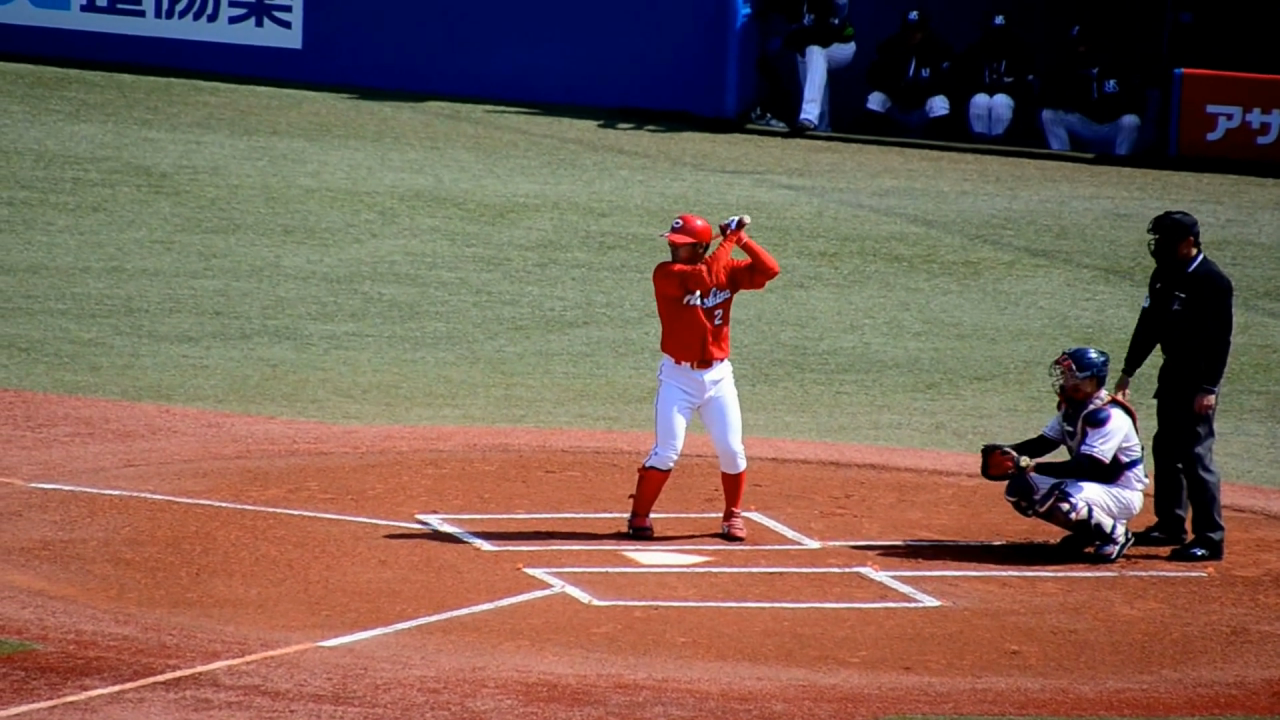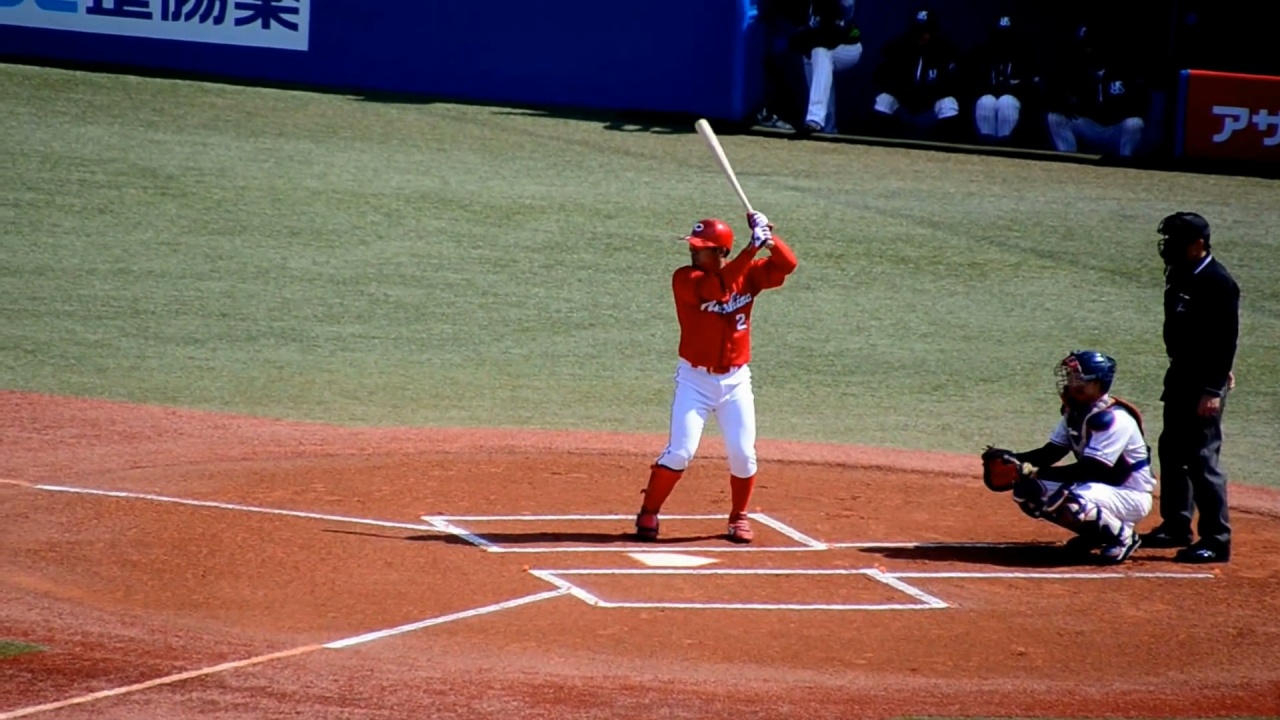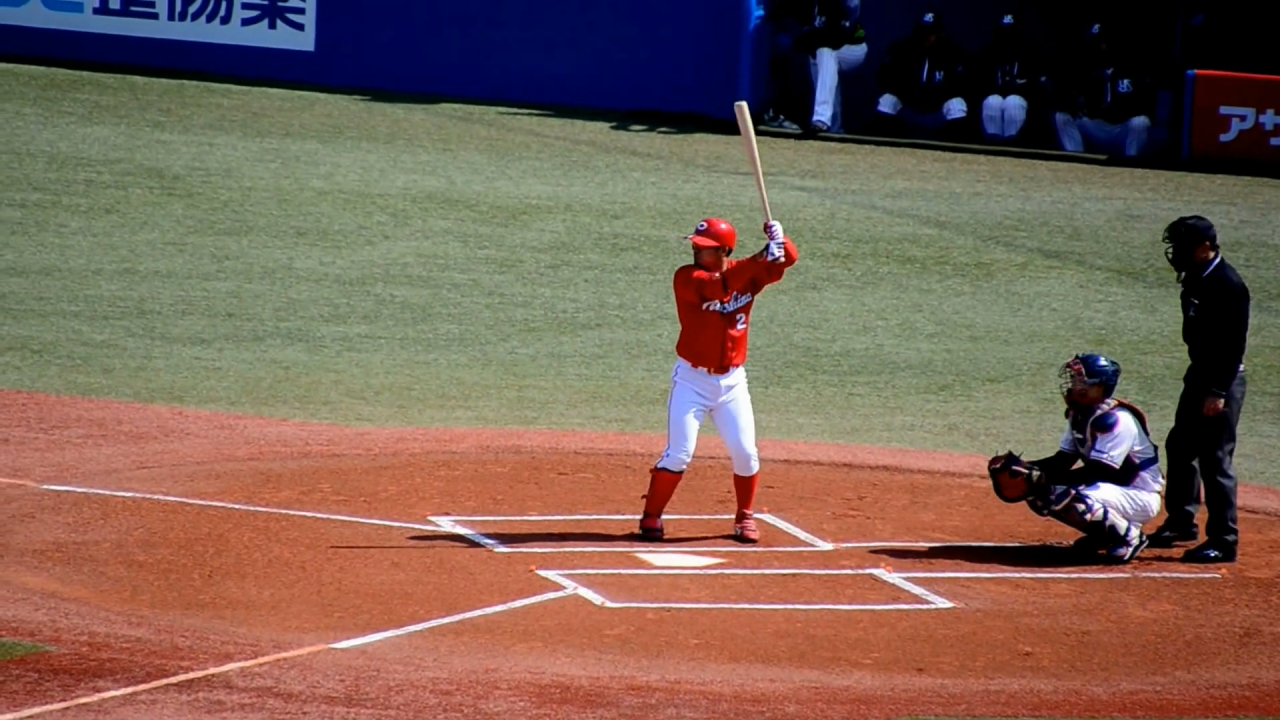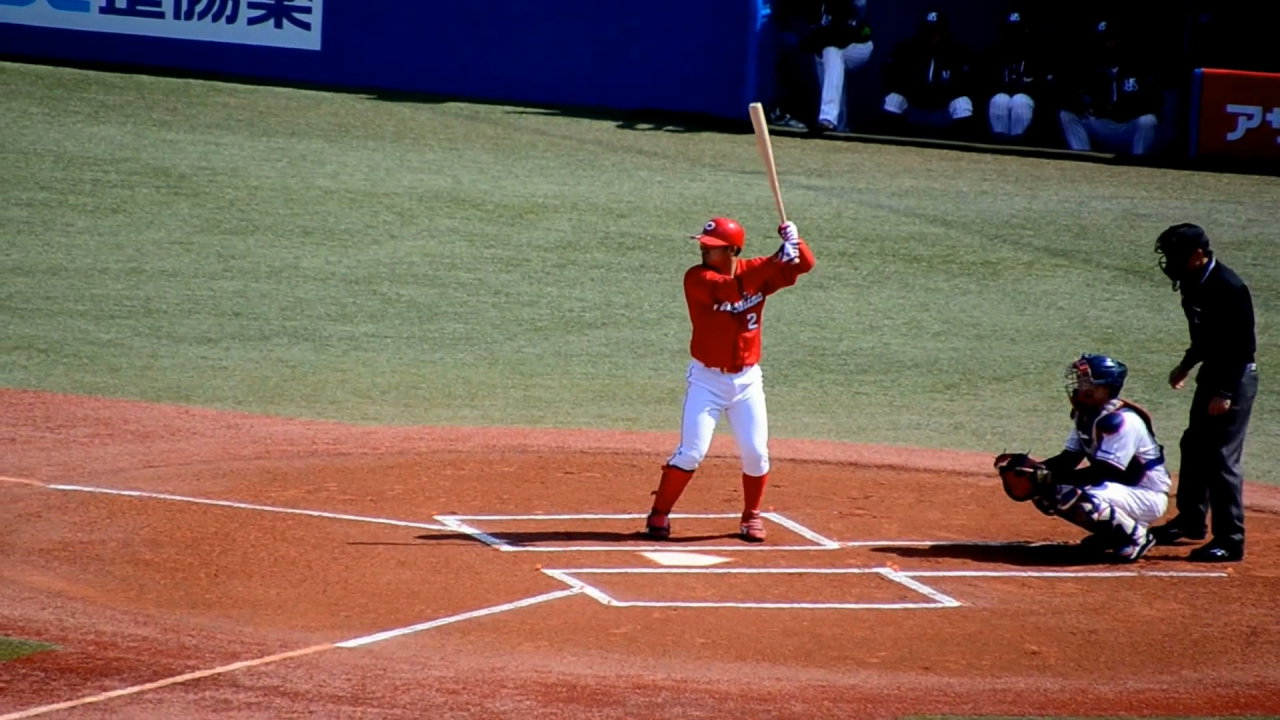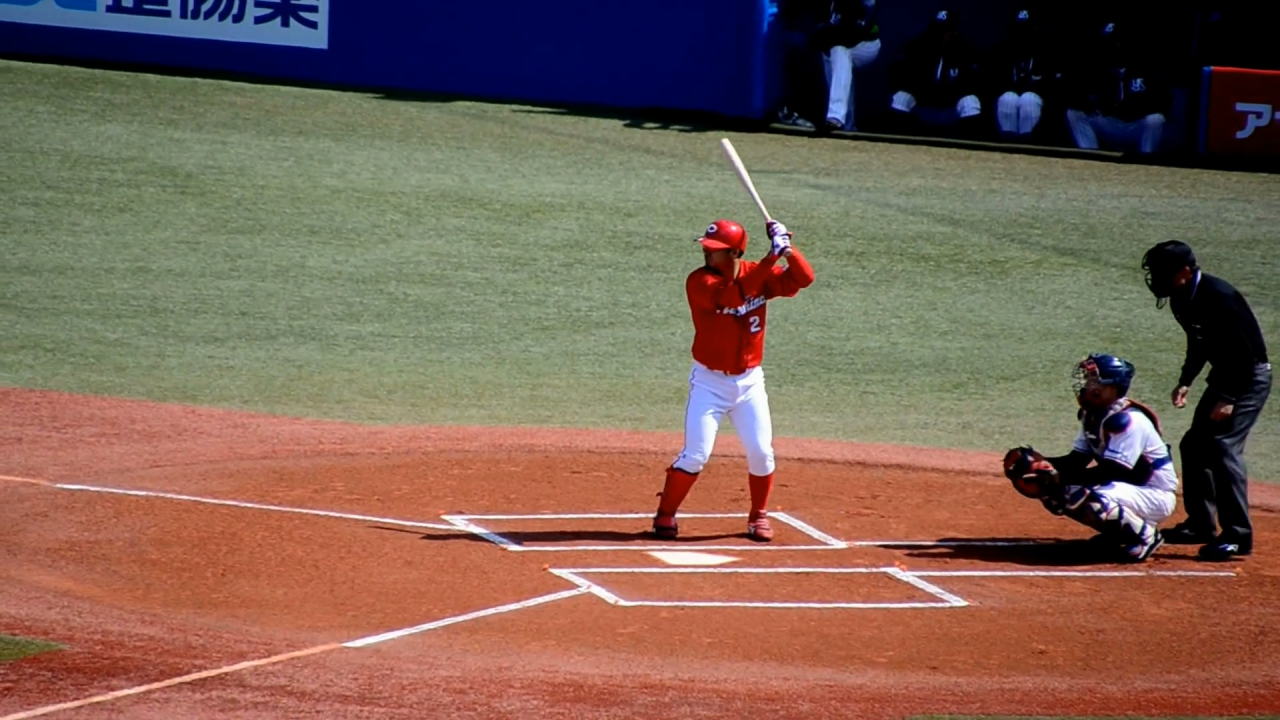
dt=0.3s
person 1, frame 1
left shoulder: (1213, 281)
right shoulder: (1164, 274)
left elbow: (1220, 338)
right elbow: (1150, 323)
left wrist: (1208, 388)
right wrist: (1128, 369)
left hip: (1197, 379)
right hip: (1172, 372)
left knee: (1195, 454)
right knee: (1166, 449)
left ankle: (1210, 539)
right ankle: (1170, 525)
person 1, frame 2
left shoulder: (1218, 283)
right shoulder: (1179, 274)
left elbow: (1226, 340)
left wrist: (1212, 390)
left hip: (1203, 381)
right hip: (1178, 375)
left knee: (1202, 458)
right knee: (1171, 452)
left ankle: (1216, 540)
right ankle: (1176, 527)
person 1, frame 3
left shoulder: (1228, 284)
right shoulder: (1195, 277)
left elbow: (1235, 342)
left wrist: (1219, 391)
left hip: (1221, 382)
right hip: (1199, 375)
left knee: (1215, 459)
right knee: (1180, 447)
left ankle: (1224, 541)
right ankle: (1181, 521)
person 1, frame 4
left shoulder: (1228, 287)
right shoulder: (1192, 284)
left elbow: (1242, 344)
left wrist: (1225, 392)
right wrist: (1187, 365)
left hip: (1235, 379)
right hip: (1212, 375)
left knee: (1222, 455)
right knee: (1194, 445)
left ankle: (1230, 541)
right ankle: (1192, 520)
person 1, frame 5
left shoulder: (1220, 297)
right shoulder: (1183, 299)
left elbow: (1245, 350)
left wrist: (1228, 398)
right wrist: (1186, 380)
left hip: (1248, 378)
right hip: (1223, 376)
left knee: (1223, 445)
right knee: (1194, 446)
left ankle: (1237, 534)
right ankle: (1201, 524)
person 2, frame 1
left shoulder: (727, 271)
right shoulder: (665, 273)
left elbow: (770, 270)
right elbow: (703, 276)
left wrist: (740, 237)
right wrist: (730, 237)
left hip: (718, 375)
right hip: (678, 376)
left knee: (731, 450)
right knee: (667, 451)
left ankle: (733, 515)
right ankle: (640, 515)
person 2, frame 2
left shoulder: (748, 273)
right shoulder: (684, 278)
left elbow: (787, 263)
right elbow: (716, 287)
left wrist: (766, 232)
right wrist: (751, 249)
left hip: (736, 380)
right hip: (694, 379)
left knee: (743, 454)
right knee: (680, 451)
left ankle: (739, 518)
right ankle: (648, 513)
person 2, frame 3
left shoulder: (747, 272)
right shoulder: (686, 276)
left elbow: (789, 258)
right elbow: (720, 287)
left wrist: (778, 237)
right wrist: (760, 257)
left hip: (732, 380)
right hip: (693, 379)
left knee: (745, 452)
right knee: (679, 453)
left ankle: (744, 517)
right ankle: (651, 516)
person 2, frame 4
left shoulder: (756, 270)
right shoulder: (697, 277)
left elbow: (804, 264)
right elbow: (731, 289)
left wrist: (793, 241)
right wrist: (775, 258)
left hip: (747, 379)
right hip: (707, 378)
left knee: (755, 453)
right knee: (691, 452)
left ankle: (751, 517)
right ankle: (659, 513)
person 2, frame 5
left shoulder: (758, 273)
right shoulder: (698, 281)
left elbow: (804, 278)
right elbow: (733, 295)
left wrist: (786, 244)
right wrist: (771, 257)
left hip: (749, 381)
right hip: (709, 381)
left knee: (761, 453)
right knee: (696, 454)
left ankle: (758, 517)
right ankle: (665, 514)
person 3, frame 1
left shoulder: (1109, 416)
right shoulder: (1071, 407)
left elbow: (1084, 466)
right elbow: (1044, 443)
left wrist: (1029, 465)
right wrist: (1008, 451)
left hip: (1121, 493)
right hip: (1089, 484)
left knee: (1060, 502)
right knee: (1019, 489)
left ankle: (1115, 533)
right ankle: (1087, 530)
person 3, frame 2
left shoulder: (1113, 418)
right shoulder: (1074, 411)
left elbow: (1087, 470)
right elbow: (1050, 453)
left wrist: (1033, 471)
right wrist: (1012, 459)
left hip: (1130, 496)
right hip: (1098, 487)
left knee: (1068, 502)
right knee: (1026, 491)
left ankle: (1122, 536)
right ankle: (1095, 533)
person 3, frame 3
left shoulder: (1115, 420)
right shoulder: (1078, 414)
left elbow: (1094, 473)
right elbow: (1062, 461)
left wrist: (1040, 477)
left hip: (1140, 497)
right hip: (1109, 488)
left knee: (1075, 501)
right knee: (1036, 491)
left ankle: (1129, 536)
right ankle: (1103, 533)
person 3, frame 4
left shoulder: (1122, 421)
right shoulder: (1084, 415)
left elbow: (1100, 473)
right elbow: (1067, 461)
left wrist: (1047, 476)
left hip: (1146, 496)
right hip: (1117, 488)
left knee: (1081, 501)
right knee: (1042, 490)
left ankle: (1136, 535)
right ankle: (1110, 533)
person 3, frame 5
left shoulder: (1129, 420)
right shoulder: (1092, 414)
left elbow: (1108, 472)
right elbow: (1075, 461)
left wrist: (1057, 476)
left hip: (1155, 496)
right hip: (1123, 487)
left knee: (1092, 501)
right knee: (1052, 490)
left ankle: (1145, 535)
right ankle: (1118, 532)
